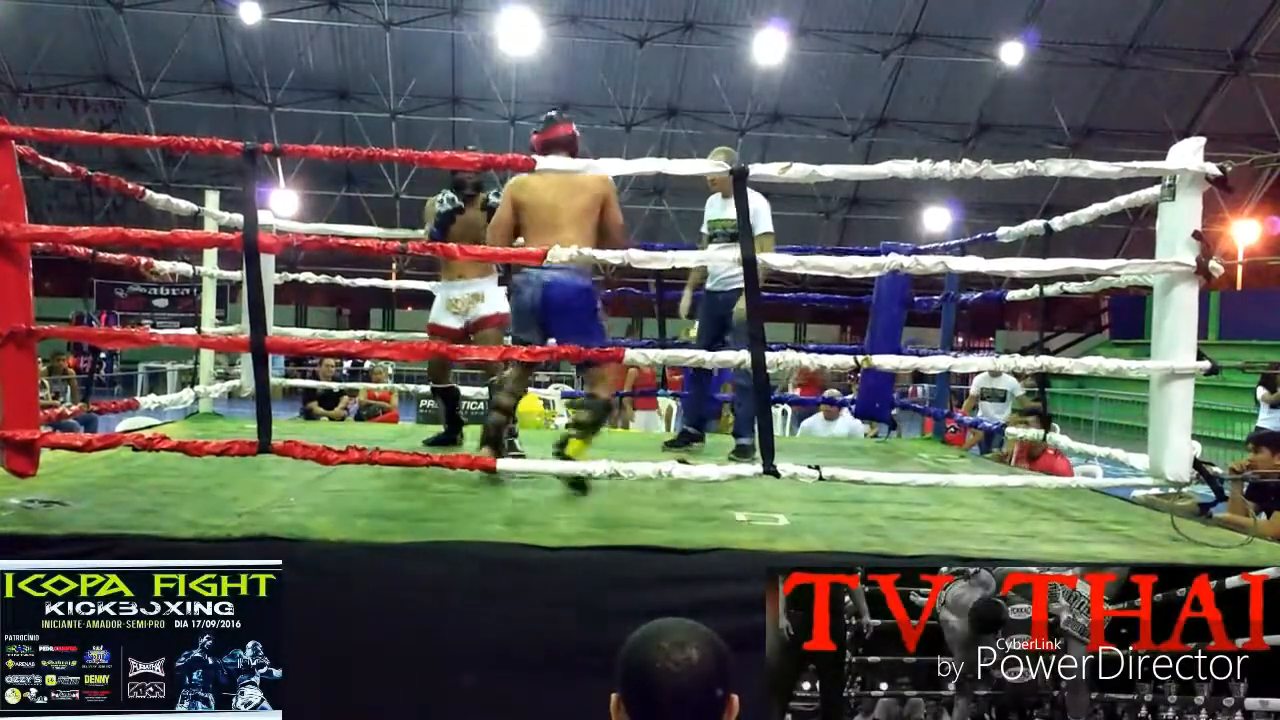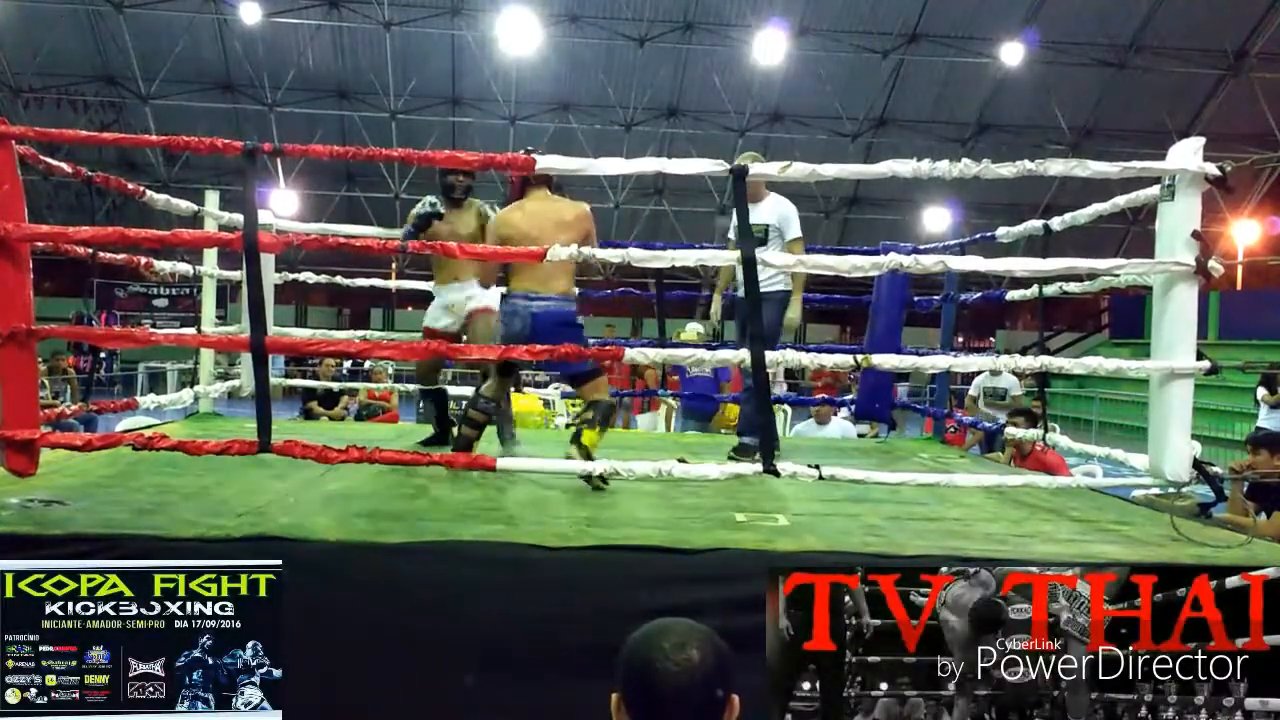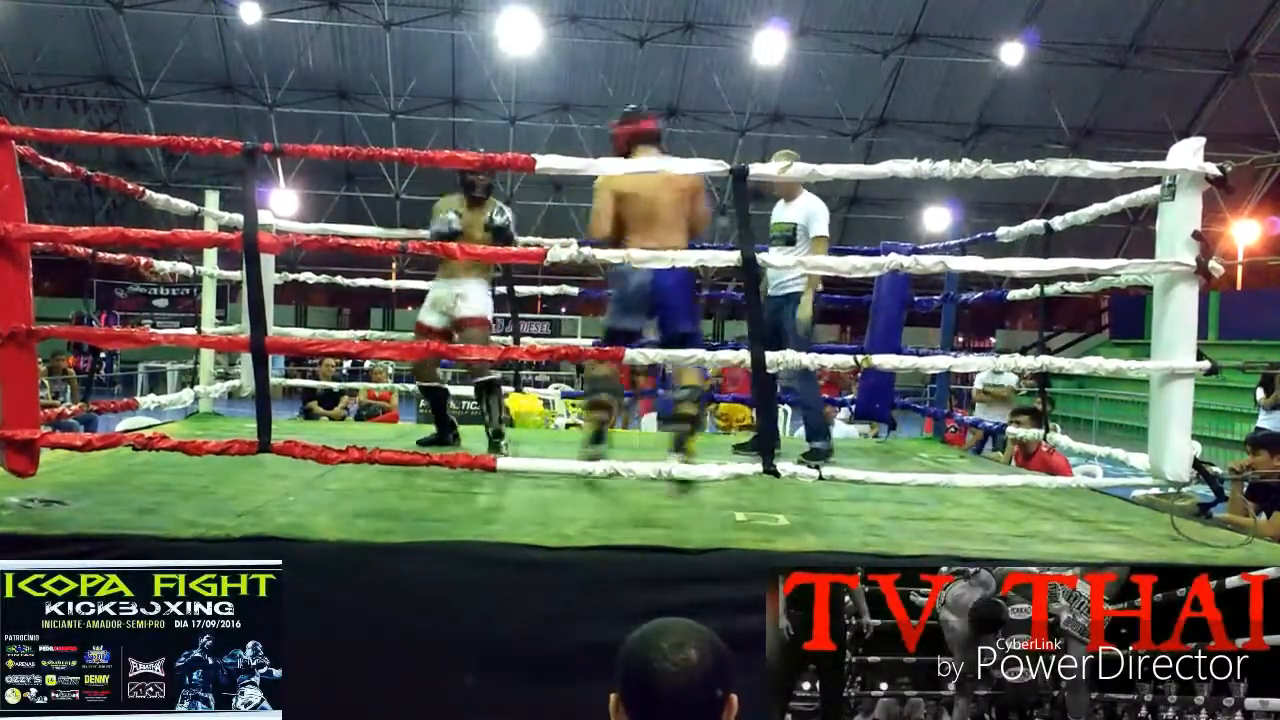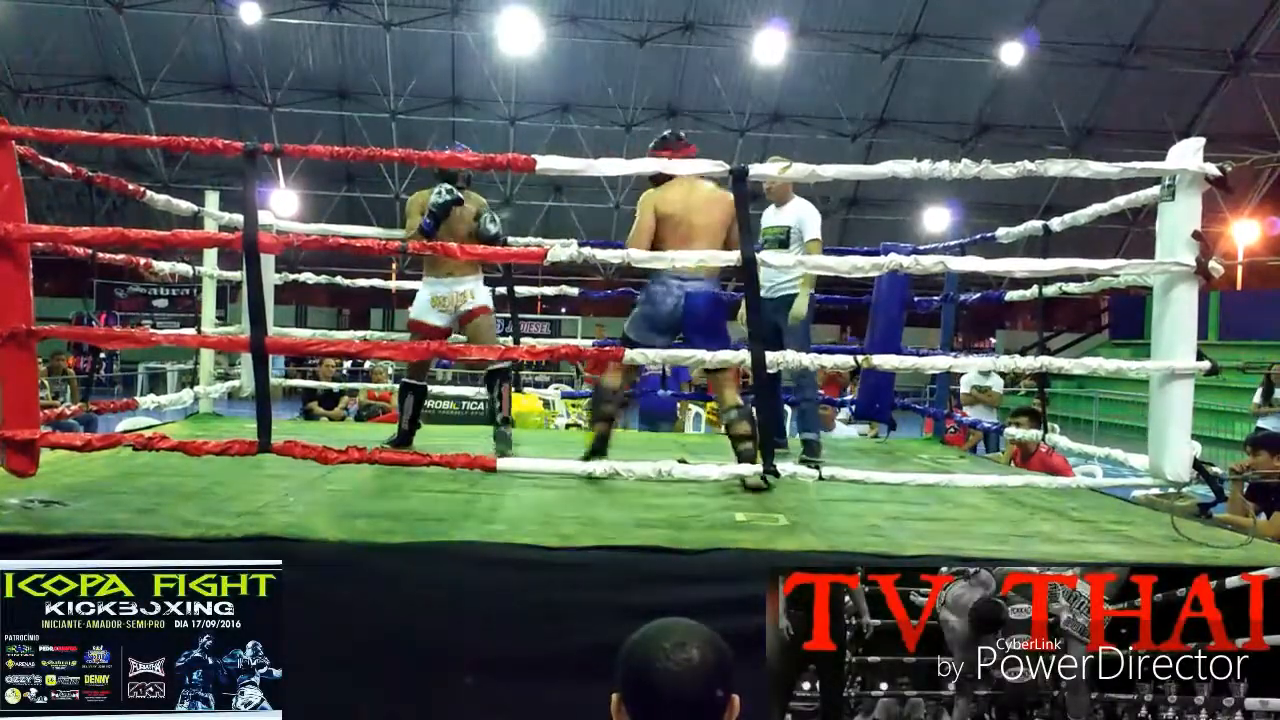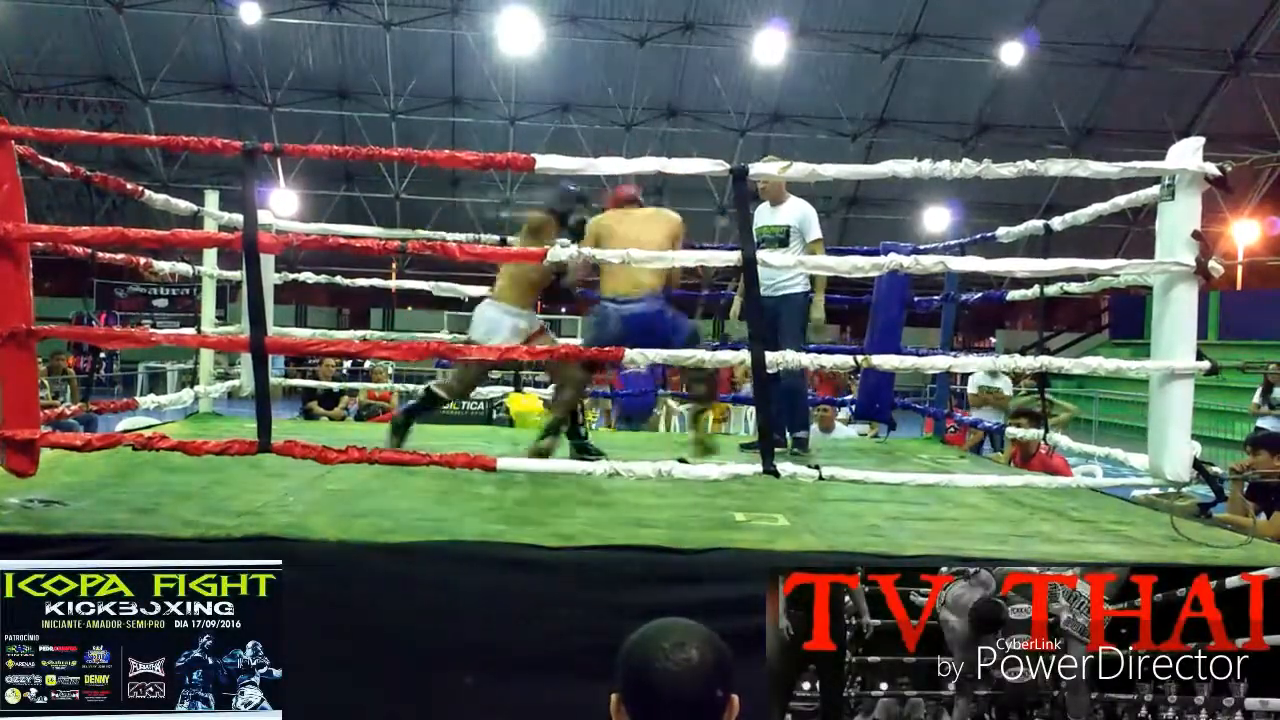
dt=0.5s
person 1, frame 1
left shoulder: (519, 186)
right shoulder: (599, 180)
left elbow: (493, 241)
right elbow: (615, 238)
left hip: (529, 283)
right hip: (573, 285)
left knee: (522, 368)
right knee: (600, 381)
left ankle: (490, 448)
right ankle: (568, 454)
person 1, frame 2
left shoulder: (503, 219)
right shoulder: (580, 213)
left hip: (517, 310)
right hip: (558, 314)
left knee: (499, 380)
right knee: (598, 393)
left ankle: (461, 451)
right ankle: (581, 446)
person 1, frame 3
left shoulder: (612, 179)
right shoulder: (689, 175)
left elbow: (599, 235)
right elbow: (700, 228)
left hip: (634, 273)
right hip: (676, 274)
left knee: (609, 359)
right knee: (687, 367)
left ankle: (596, 441)
right ankle: (681, 451)
person 1, frame 4
left shoulder: (653, 198)
right shoulder: (725, 199)
left elbow: (636, 252)
right elbow: (733, 252)
left hip: (664, 293)
right hip: (706, 295)
left knee: (618, 368)
right knee: (725, 386)
left ankle: (599, 449)
right ankle: (749, 464)
person 1, frame 5
left shoulder: (599, 223)
right shoulder: (672, 220)
left elbow: (576, 274)
right elbow: (676, 279)
left hip: (610, 314)
right hip: (650, 313)
left knee: (580, 374)
left ankle: (548, 439)
right ankle: (702, 434)
person 2, frame 1
left shoulder: (754, 202)
right shoulder: (712, 203)
left elbow: (766, 252)
left wrist: (749, 294)
right wrist: (688, 291)
left hip: (741, 295)
right hip: (712, 293)
left knee: (742, 369)
right knee: (700, 363)
left ankle: (745, 440)
right ankle: (692, 430)
person 2, frame 2
left shoulder: (782, 208)
left elbow: (798, 257)
left wrist: (796, 303)
right wrist: (717, 296)
left hip: (773, 296)
right hip: (745, 297)
left knee: (755, 370)
right knee: (752, 370)
left ankle: (749, 438)
right ankle: (765, 436)
person 2, frame 3
left shoulder: (813, 206)
right shoulder: (779, 207)
left elbow: (820, 256)
left wrist: (807, 300)
left hip: (796, 300)
right hip: (774, 298)
left knee: (802, 371)
left ankle: (820, 442)
person 2, frame 4
left shoulder: (805, 210)
right shoulder: (767, 214)
left elbow: (815, 256)
left wrist: (804, 296)
right wrist: (746, 300)
left hip: (792, 299)
right hip: (766, 300)
left knee: (800, 367)
right knee: (764, 370)
left ankle: (811, 438)
right ankle: (774, 435)
person 2, frame 5
left shoulder: (802, 209)
right shoulder: (760, 212)
left elbow: (818, 257)
left wrist: (819, 300)
right wrist: (738, 297)
left hip: (794, 296)
right hip: (763, 298)
left knee: (792, 368)
left ankle: (800, 433)
right ankle: (775, 433)
person 3, frame 1
left shoulder: (491, 202)
right shoulder: (436, 205)
right wrist: (440, 222)
left hip: (484, 291)
right hip: (449, 294)
left knee: (495, 365)
right knee: (437, 368)
left ankle: (510, 438)
right ankle: (452, 429)
person 3, frame 2
left shoulder: (479, 210)
right shoulder: (426, 210)
right wrist: (419, 223)
left hip: (478, 291)
right hip: (444, 299)
right knee: (426, 371)
left ankle: (505, 428)
right ankle: (443, 431)
person 3, frame 3
left shoulder: (498, 211)
right shoulder: (445, 205)
left wrist: (505, 235)
right wrist: (440, 236)
left hip: (474, 292)
right hip: (440, 291)
left knee: (479, 365)
right knee: (422, 367)
left ankle: (496, 437)
right ankle: (446, 430)
person 3, frame 4
left shoulder: (477, 204)
right shoulder: (419, 201)
left wrist: (493, 236)
right wrist: (434, 215)
left hip: (471, 288)
right hip: (433, 290)
right knee: (416, 366)
left ankle: (502, 427)
right ankle: (405, 433)
person 3, frame 5
left shoulder: (558, 237)
right shoulder: (543, 222)
left hip: (525, 317)
right hip: (503, 314)
left knee: (567, 372)
right knee: (462, 383)
left ankle: (579, 442)
right ankle: (405, 419)
